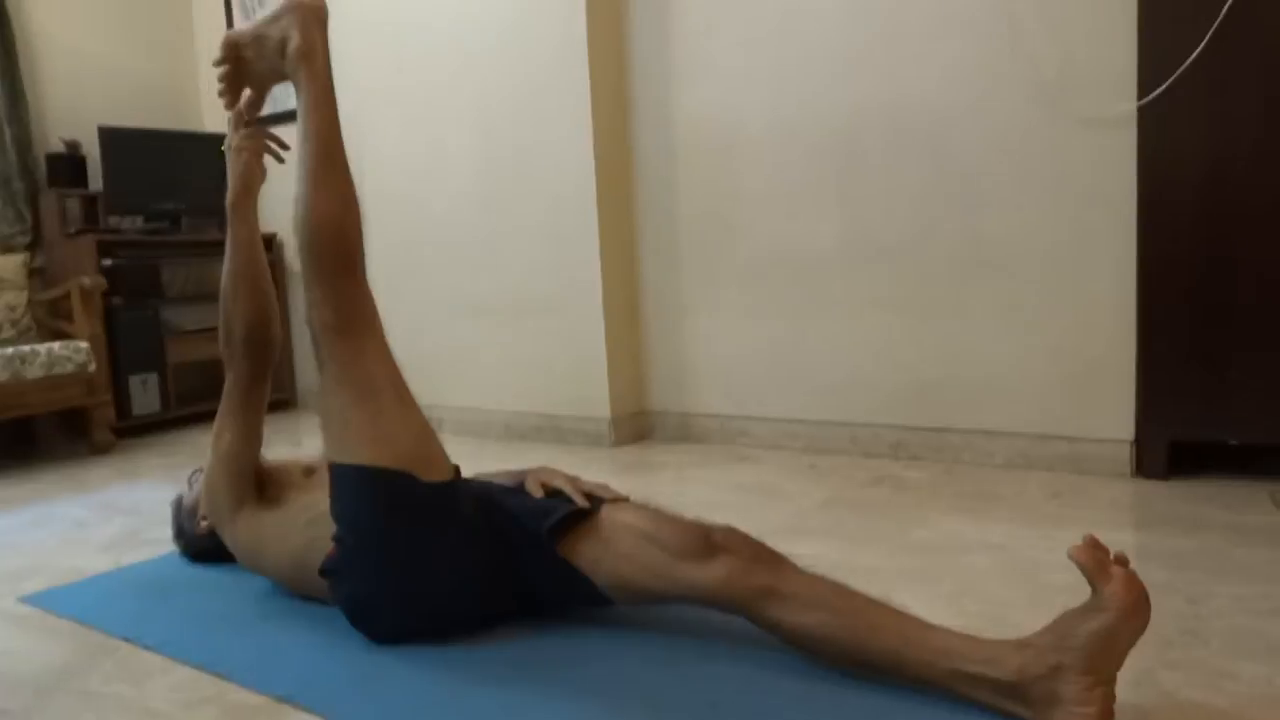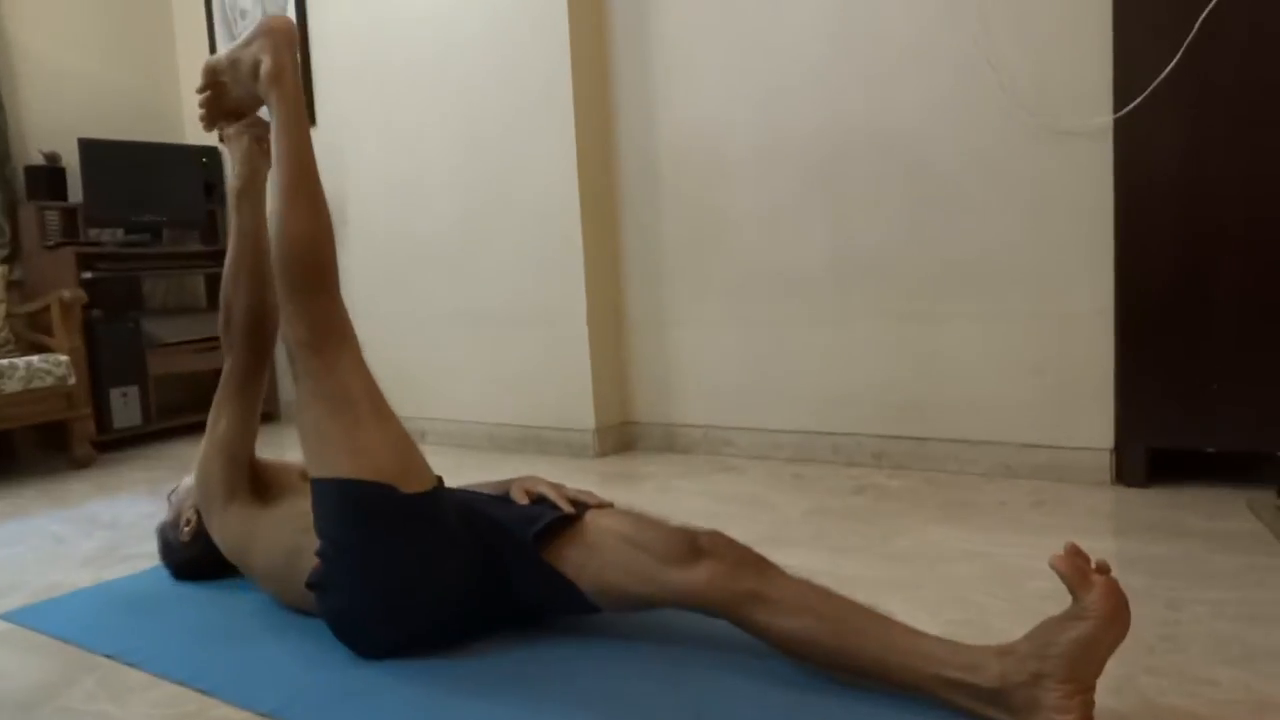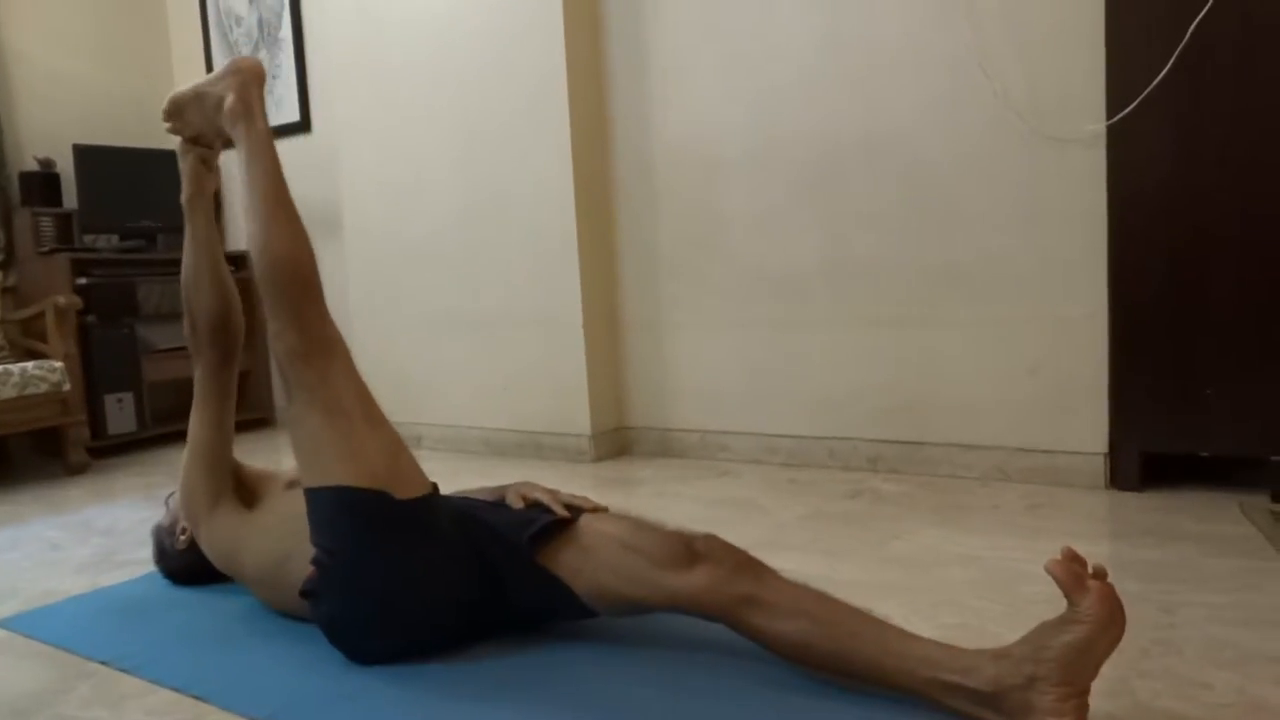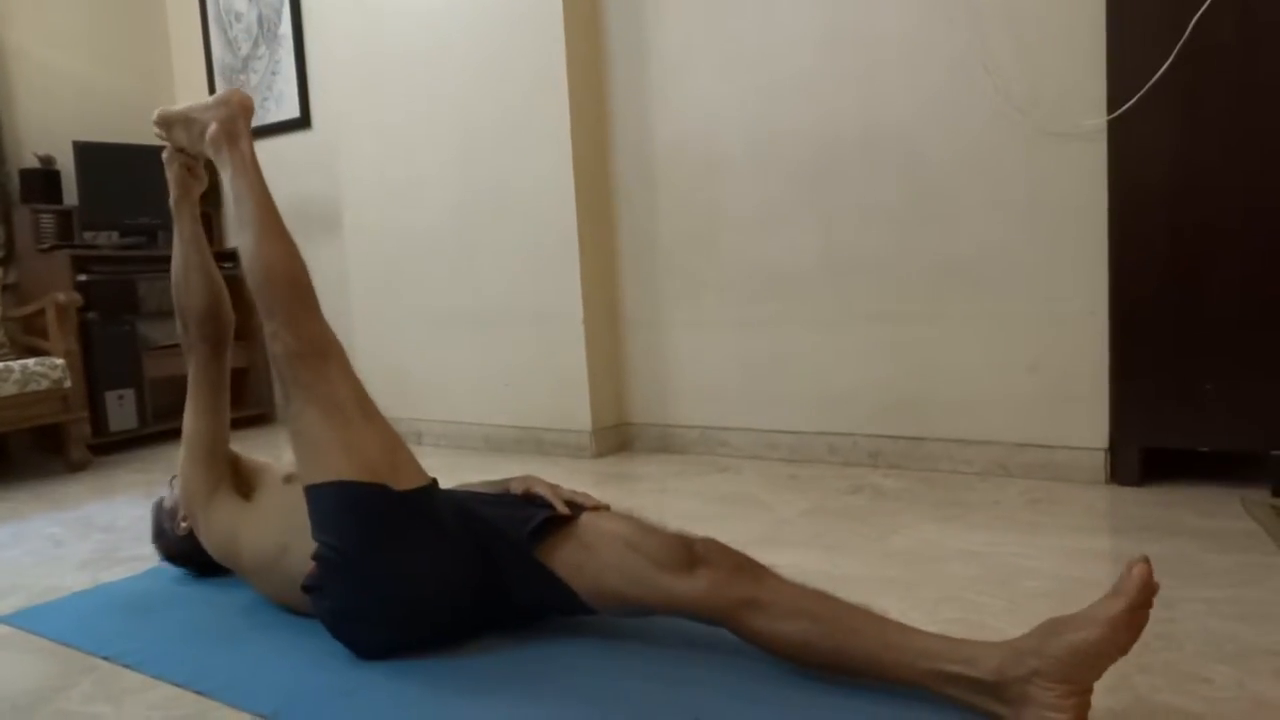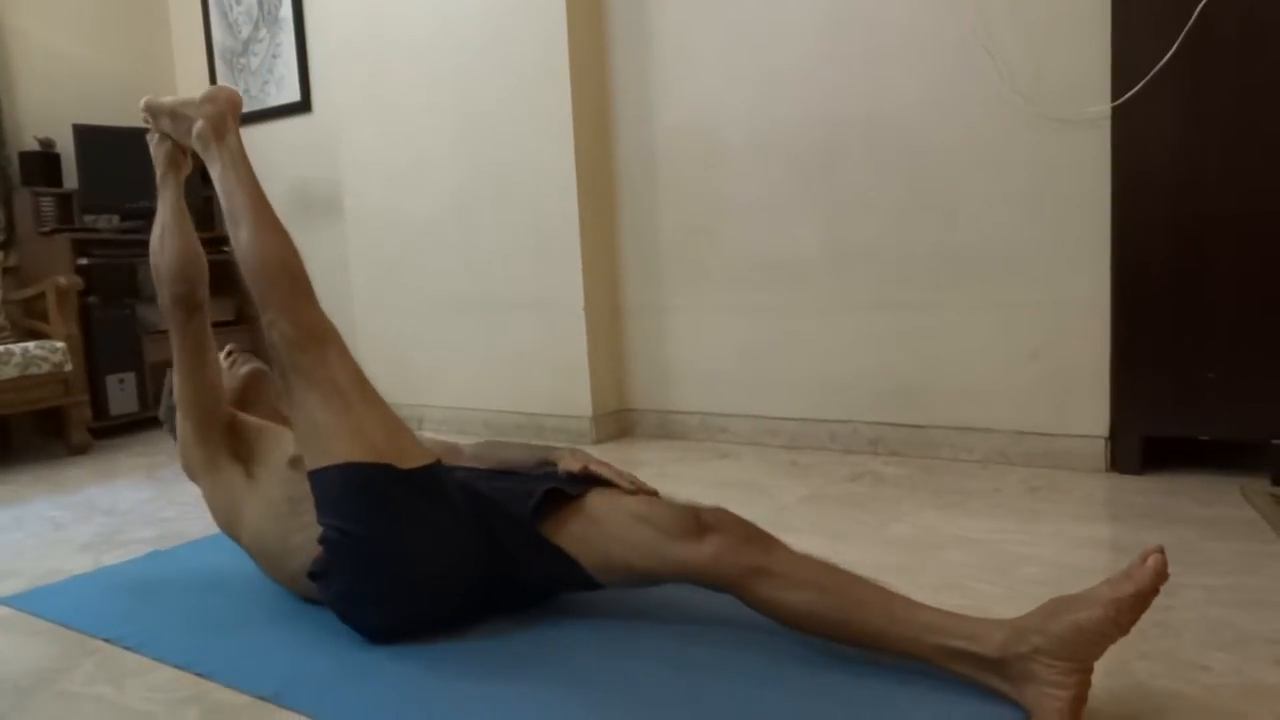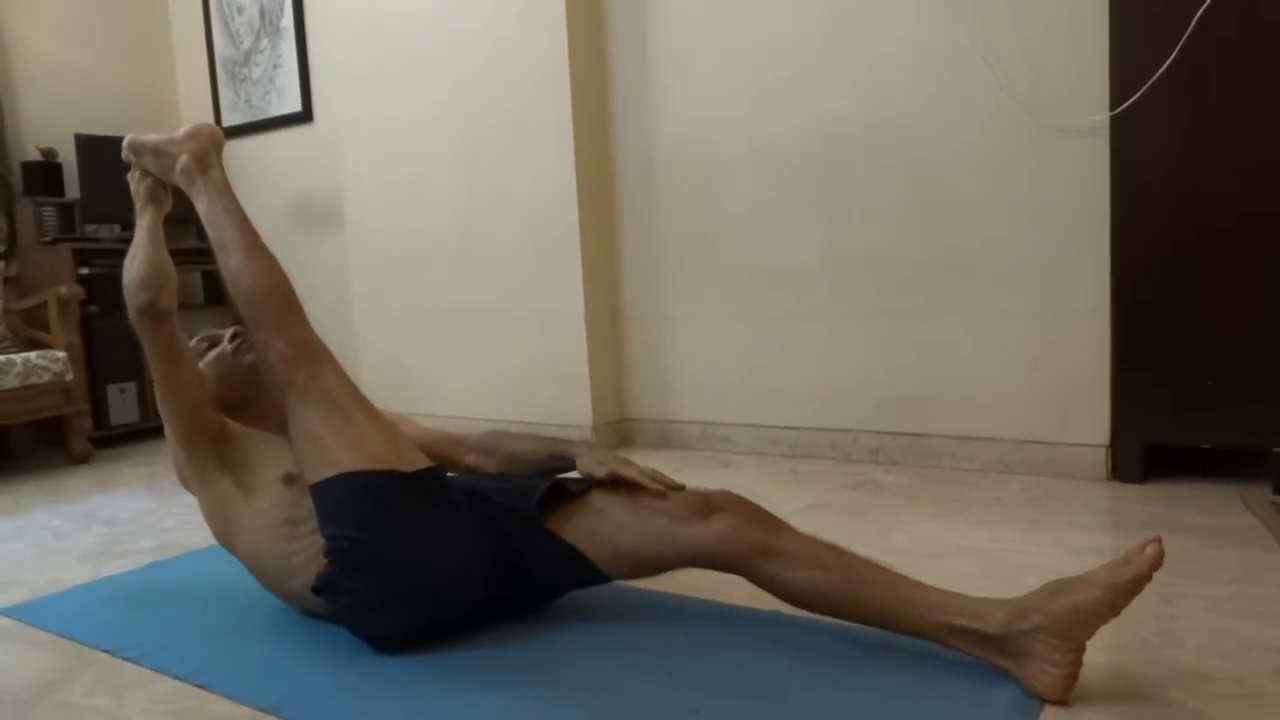
dt=0.5s
person 1, frame 1
left shoulder: (309, 482)
right shoulder: (230, 499)
right elbow: (250, 355)
left wrist: (525, 474)
right wrist: (240, 197)
left hip: (465, 548)
right hip: (398, 559)
left knee: (720, 555)
right knee: (337, 295)
person 1, frame 2
left shoulder: (305, 486)
right shoulder: (226, 498)
right elbow: (245, 345)
left wrist: (516, 487)
right wrist: (247, 185)
left hip: (451, 560)
right hip: (381, 574)
left knee: (703, 561)
right knee: (309, 314)
person 1, frame 3
left shoulder: (293, 495)
right shoulder: (212, 504)
left elbow: (421, 492)
right elbow: (215, 347)
left wrist: (510, 488)
right wrist: (197, 198)
left hip: (446, 558)
right hip: (380, 576)
left knee: (698, 563)
right knee: (296, 321)
person 1, frame 4
left shoulder: (295, 482)
right shoulder: (211, 494)
left elbow: (428, 485)
right elbow: (205, 336)
left wrist: (514, 483)
right wrist: (185, 202)
left hip: (447, 554)
right hip: (377, 574)
left knee: (701, 567)
right knee: (296, 332)
person 1, frame 5
left shoulder: (319, 438)
right shoulder: (218, 449)
left elbow: (460, 453)
right elbow: (180, 297)
left wrist: (555, 458)
right wrist: (172, 176)
left hip: (460, 533)
right hip: (387, 558)
left knee: (709, 536)
right knee: (298, 320)
person 1, frame 6
left shoulder: (329, 432)
right shoulder: (210, 451)
left elbow: (474, 450)
right elbow: (150, 308)
left wrist: (573, 451)
right wrist: (153, 203)
left hip: (465, 543)
right hip: (392, 572)
left knee: (718, 519)
right knee: (292, 338)
left ankle: (1007, 629)
